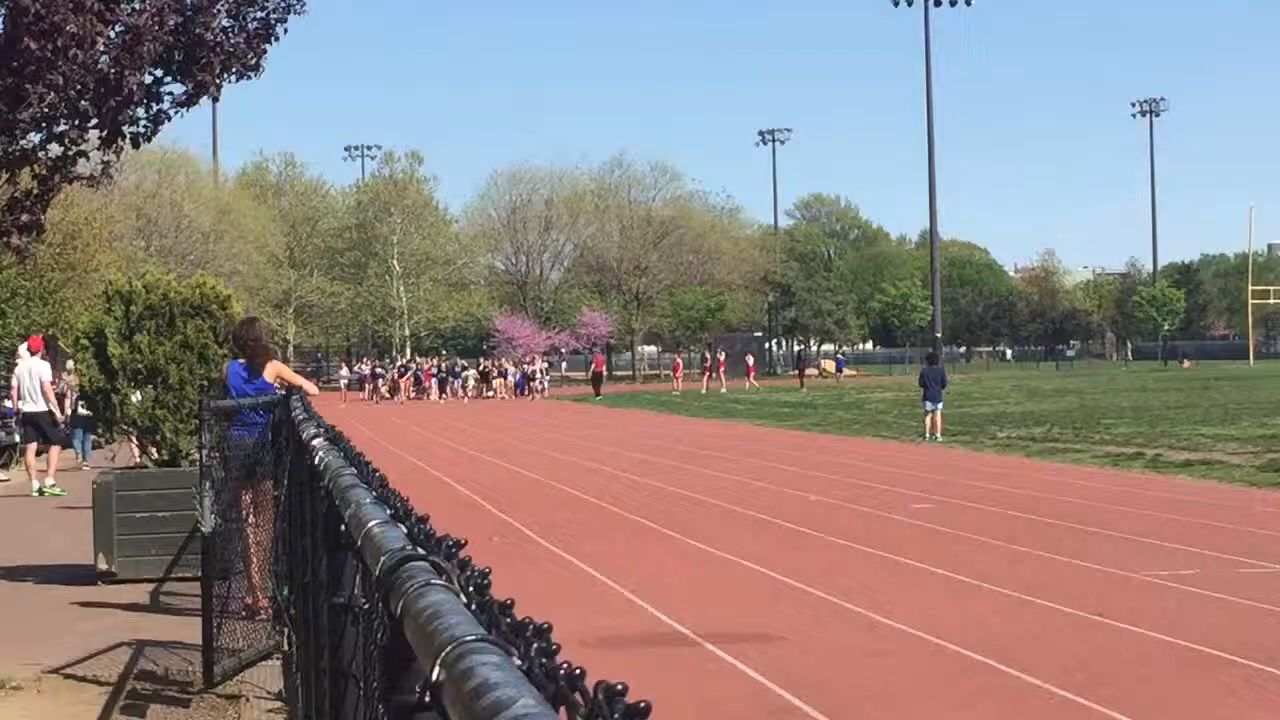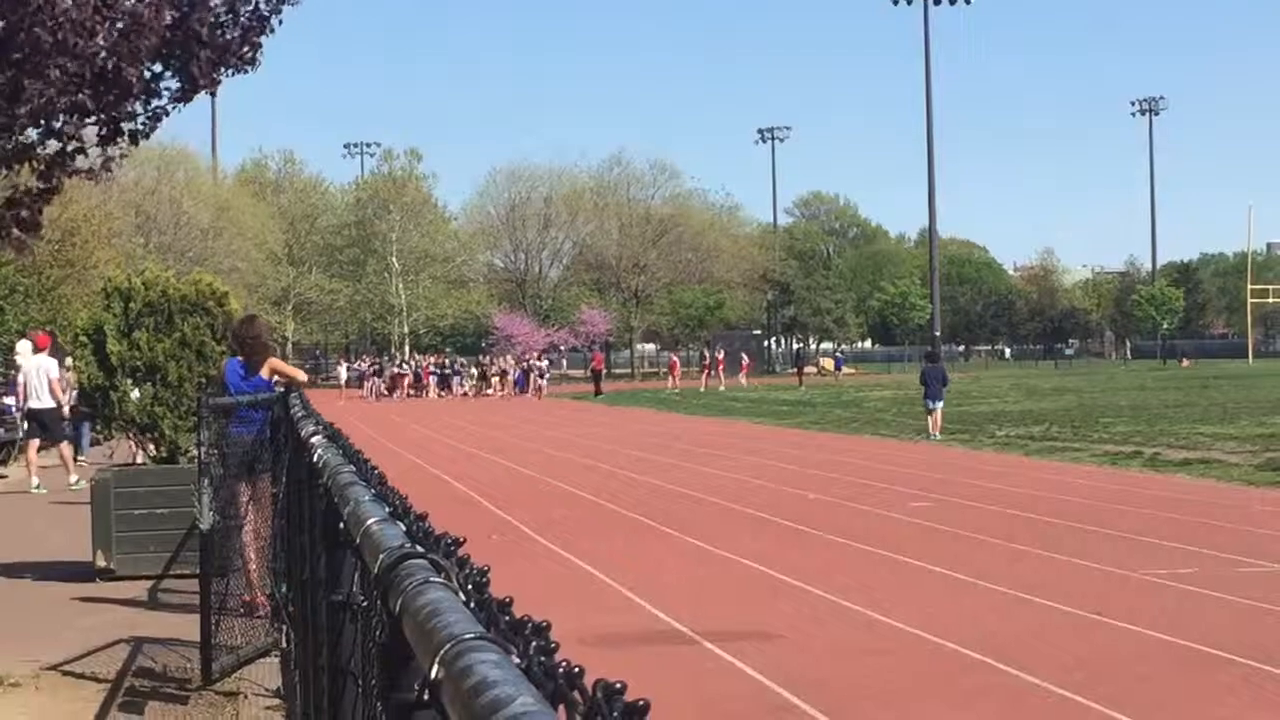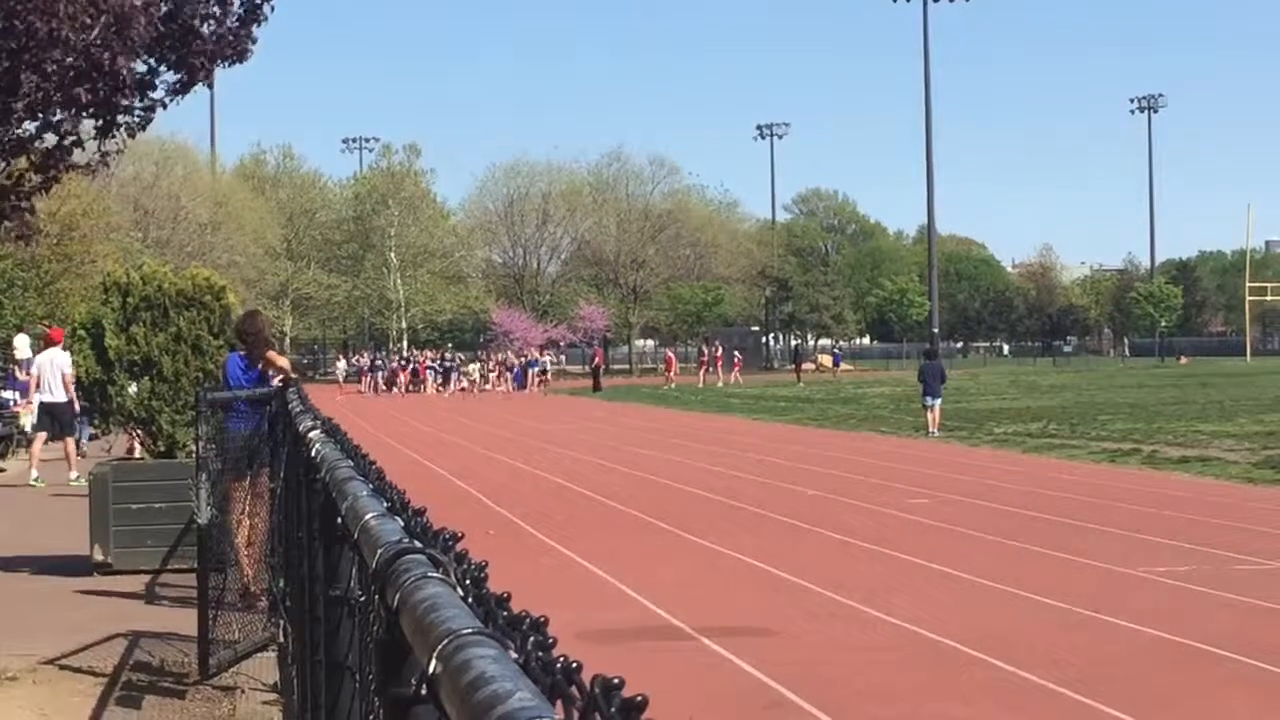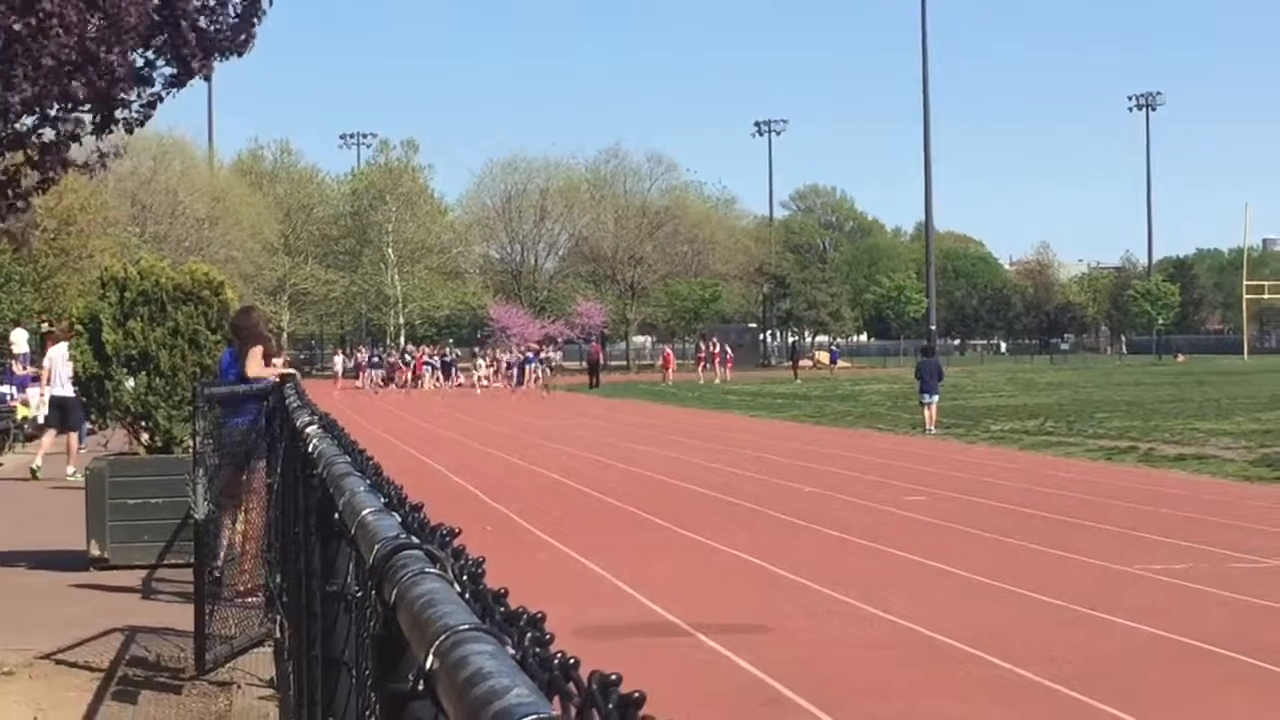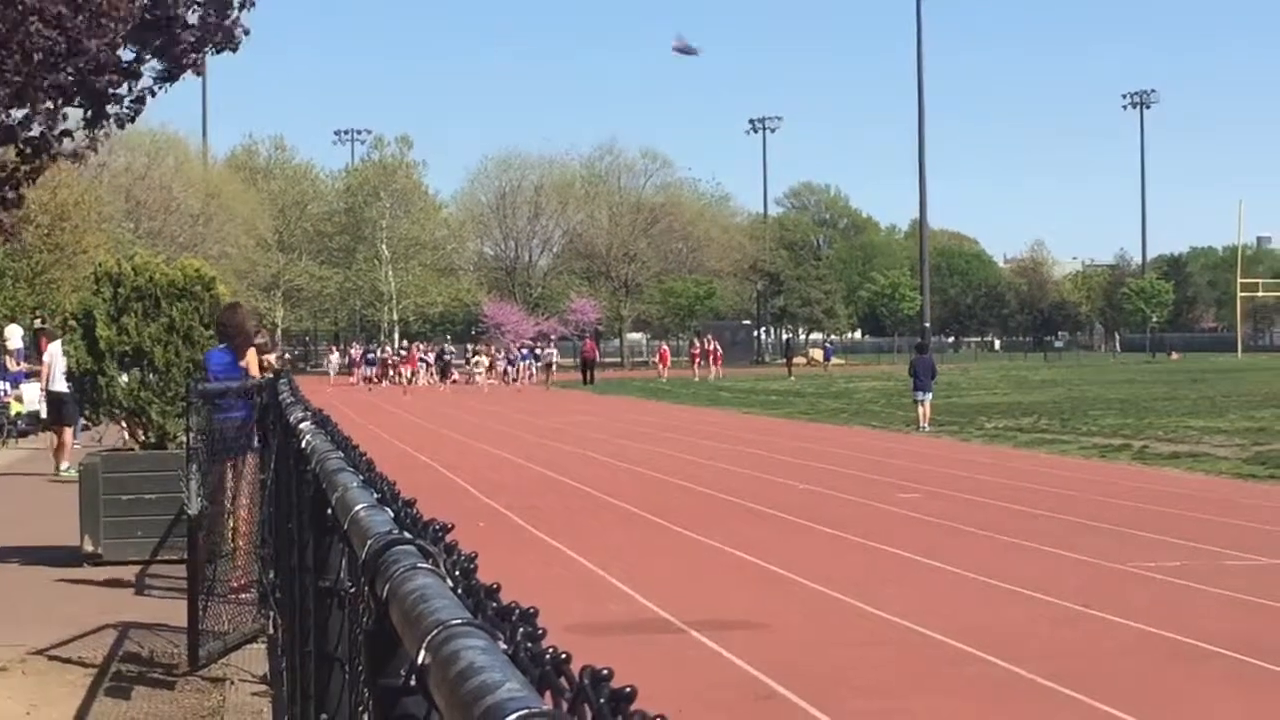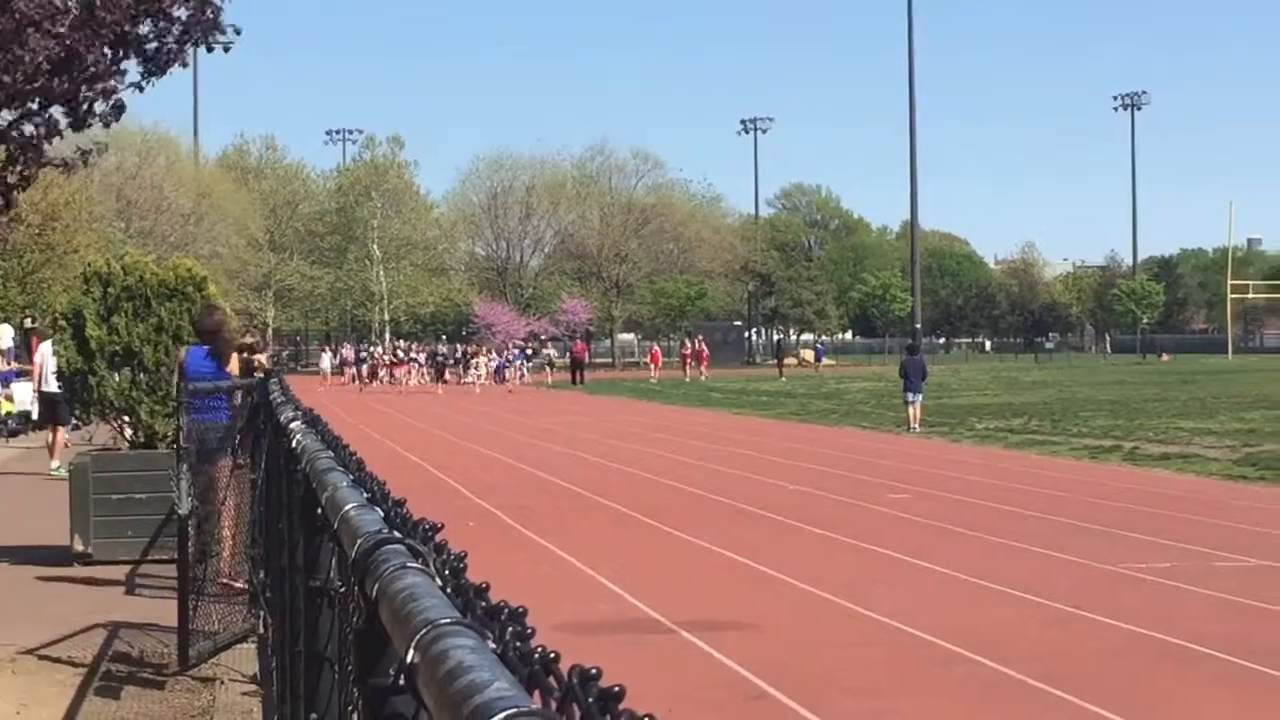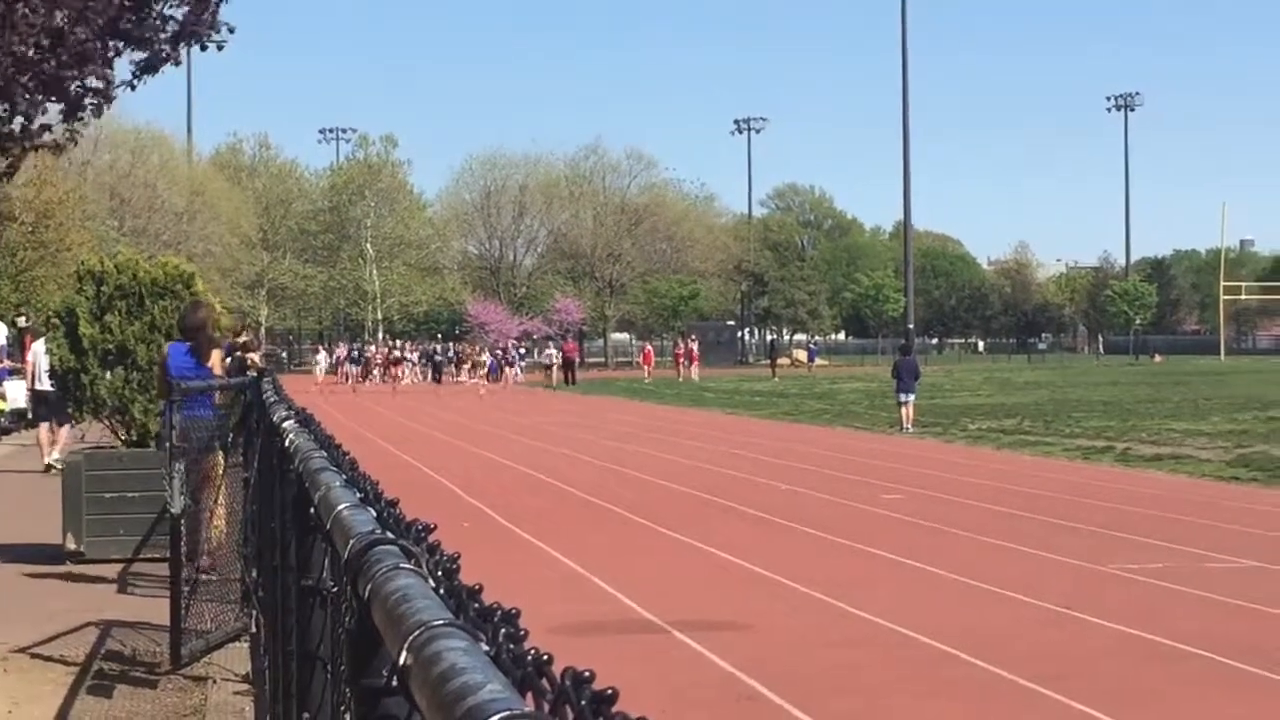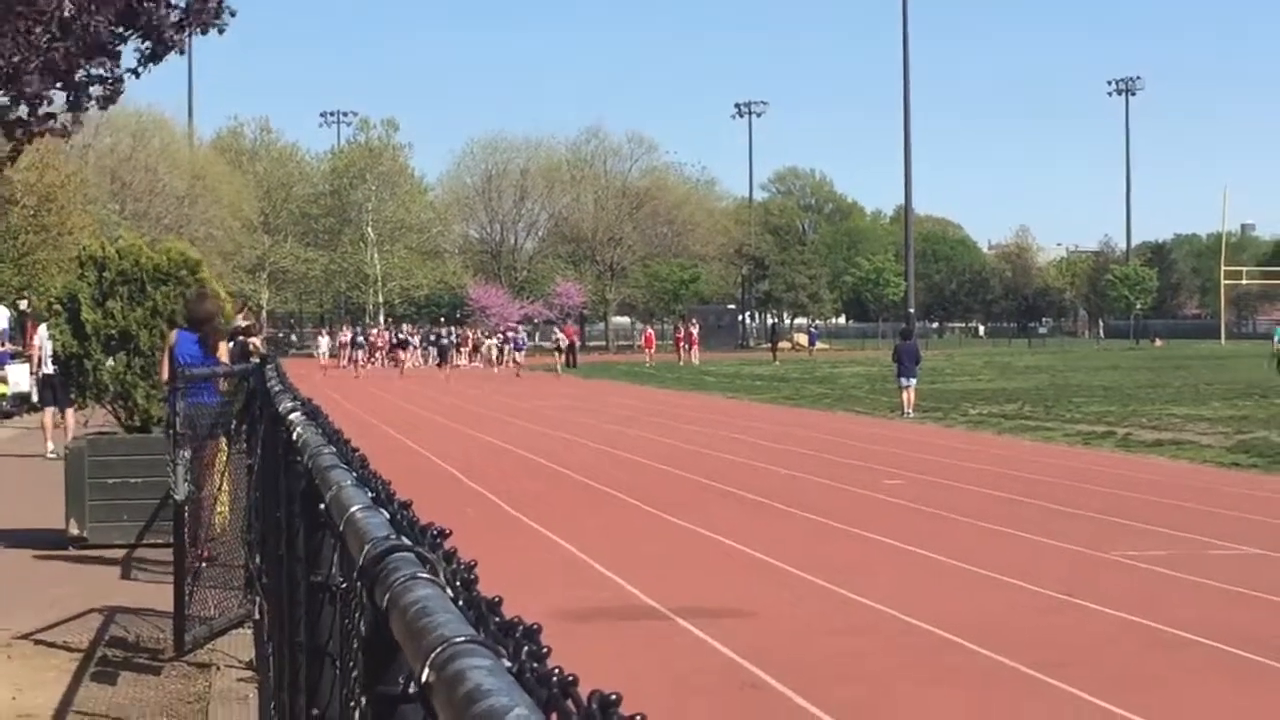
dt=0.3s
person 1, frame 1
left shoulder: (229, 369)
right shoulder: (272, 366)
right elbow: (312, 390)
right wrist: (284, 384)
left hip: (237, 444)
right hip: (264, 443)
left knee: (247, 521)
right knee: (265, 521)
left ankle: (256, 597)
right ankle: (258, 596)
person 1, frame 2
left shoulder: (227, 366)
right shoulder: (268, 363)
right elbow: (303, 378)
right wrist: (280, 378)
left hip: (236, 441)
right hip: (263, 440)
left knee: (244, 518)
right knee: (262, 518)
left ankle: (255, 594)
right ankle: (258, 593)
person 1, frame 3
left shoulder: (229, 360)
right shoulder: (265, 356)
right elbow: (281, 364)
right wrist: (285, 375)
left hip: (233, 434)
right hip: (260, 433)
left knee: (236, 509)
right knee: (259, 510)
left ankle: (248, 578)
right ankle: (255, 583)
person 1, frame 4
left shoulder: (226, 355)
right shoulder: (256, 349)
right elbow: (251, 372)
right wrist: (280, 370)
left hip: (229, 429)
right hip: (254, 428)
left knee: (228, 500)
right knee: (255, 505)
left ankle: (221, 560)
right ankle: (246, 581)
person 1, frame 5
left shoulder: (211, 355)
right shoulder: (247, 352)
right wrist: (261, 366)
left hip: (215, 426)
right hip: (241, 427)
left knee: (218, 496)
right knee: (244, 500)
right ankle: (239, 577)
person 1, frame 6
left shoulder: (186, 354)
right shoulder: (229, 356)
right elbow: (236, 397)
left hip: (192, 427)
right hip: (221, 428)
left knee: (198, 497)
right knee: (227, 498)
right ankle: (228, 569)
person 1, frame 7
left shoulder: (169, 350)
right shoulder: (212, 352)
left elbow: (161, 391)
right elbow: (217, 395)
left hip: (177, 423)
right hip: (205, 423)
right knee: (208, 492)
left ankle: (184, 559)
right ankle: (202, 557)
person 1, frame 8
left shoulder: (175, 337)
right shoulder: (218, 343)
left elbow: (165, 378)
right elbow: (224, 383)
left hip: (183, 409)
right hip: (210, 410)
right knee: (205, 479)
left ankle: (187, 542)
right ankle: (199, 545)
